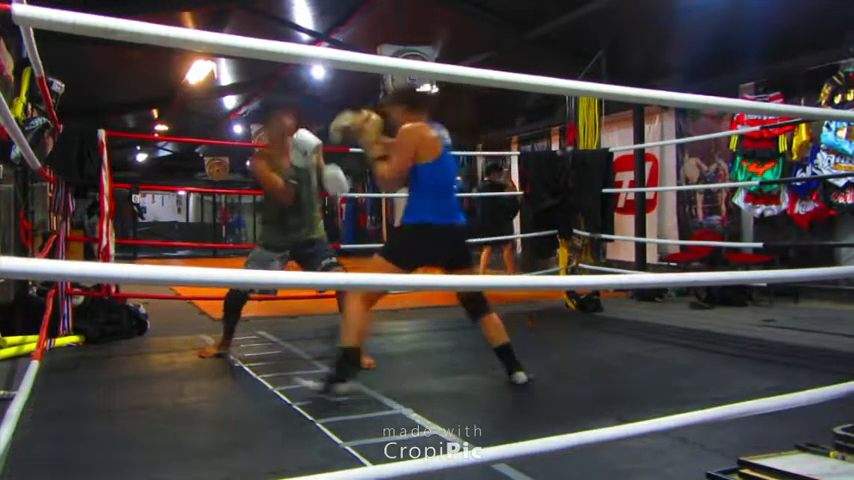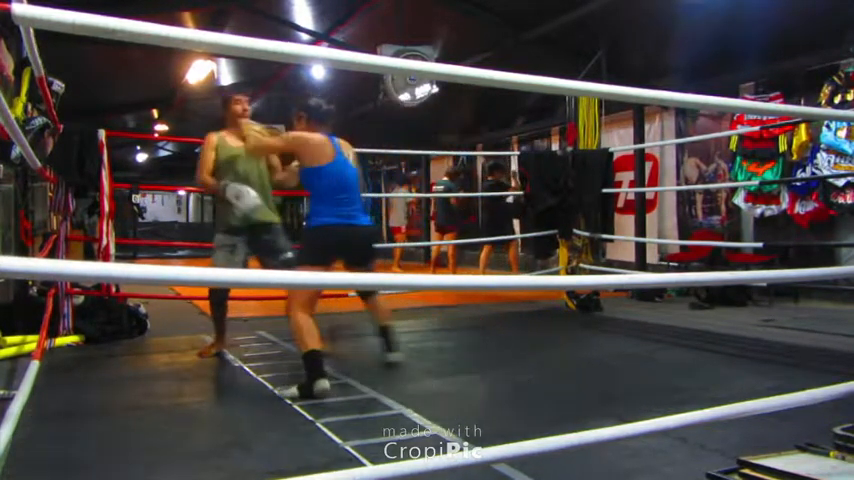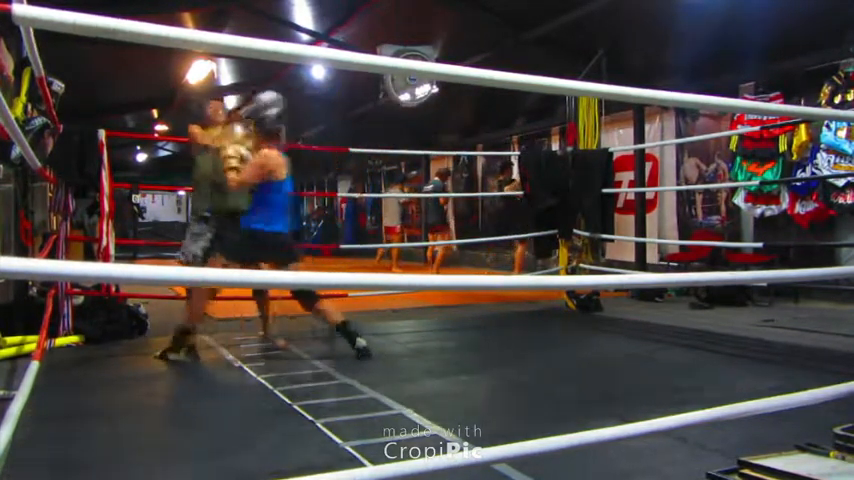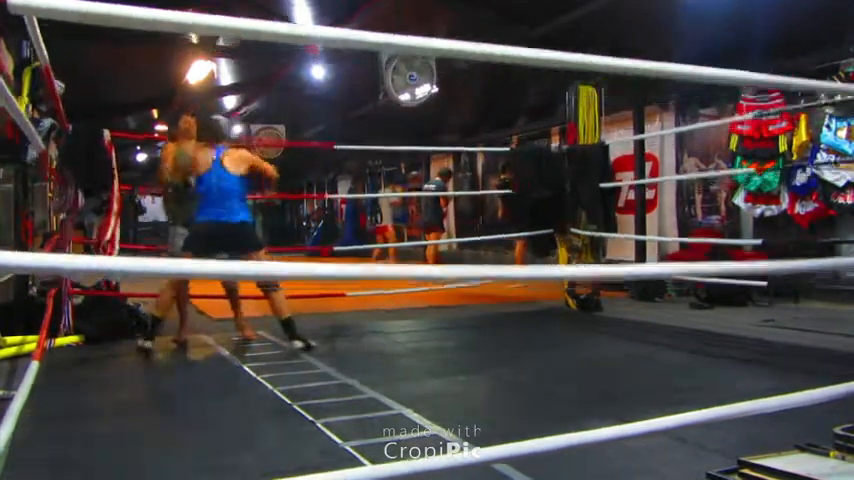
dt=0.4s
person 1, frame 1
left shoulder: (411, 132)
right shoulder: (440, 133)
left elbow: (389, 182)
left wrist: (377, 151)
right wrist: (390, 146)
left hip: (419, 230)
right hip: (452, 230)
left knee: (359, 297)
right knee: (476, 304)
left ankle: (341, 375)
right ankle: (515, 369)
person 1, frame 2
left shoulder: (304, 141)
right shoulder: (346, 147)
left elbow: (256, 145)
left wrist: (246, 129)
left hip: (326, 231)
right hip: (359, 232)
left knee: (299, 308)
right knee: (368, 292)
left ankle: (316, 377)
right ankle: (390, 346)
person 1, frame 3
left shoulder: (265, 157)
right shoulder: (281, 159)
left elbow: (235, 184)
left wrist: (230, 162)
left hip: (252, 235)
right hip: (279, 239)
right knee: (308, 297)
right ankle: (354, 339)
person 1, frame 4
left shoulder: (196, 155)
right shoulder: (240, 155)
right elbow: (272, 175)
left hip: (205, 229)
right hip: (239, 227)
left knee: (176, 283)
right knee: (269, 283)
right ankle: (295, 337)
person 2, frame 1
left shoulder: (311, 148)
right shoulder: (260, 161)
left elbow: (323, 180)
right elbow: (286, 198)
left wrist: (333, 178)
right wrist: (297, 165)
left hip: (311, 235)
right hip: (275, 239)
right knee: (237, 289)
right ankle: (224, 342)
person 2, frame 2
right shoulder: (214, 139)
left elbow: (278, 179)
right elbow: (203, 180)
left wrist: (295, 170)
right wrist: (229, 190)
left hip: (263, 220)
right hip: (230, 226)
right knee: (219, 284)
right ankle: (220, 339)
person 2, frame 3
left shoulder: (235, 132)
right shoulder: (196, 131)
right elbow: (210, 143)
left hip: (236, 210)
right hip: (206, 211)
right knee: (193, 269)
right ankle: (187, 330)
person 2, frame 4
right shoulder: (172, 147)
right elbow: (165, 176)
right wrist: (184, 175)
right hip: (183, 219)
left ankle: (240, 320)
right ankle: (183, 326)
